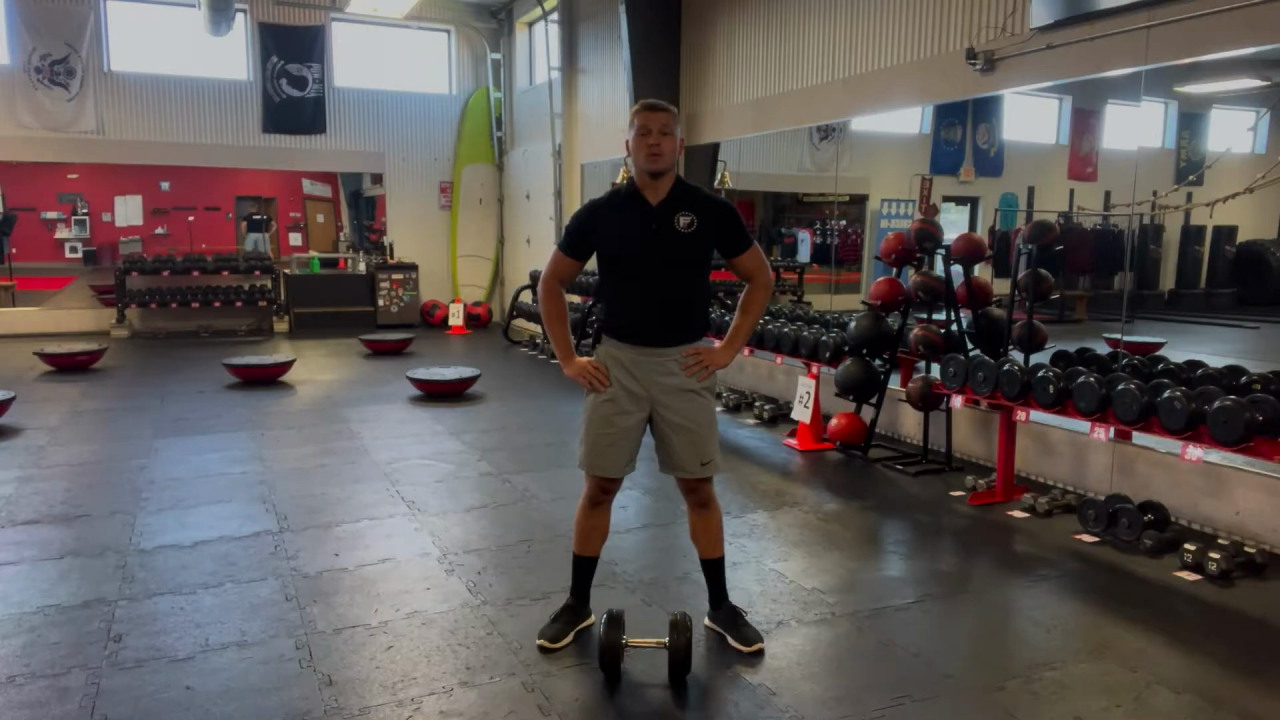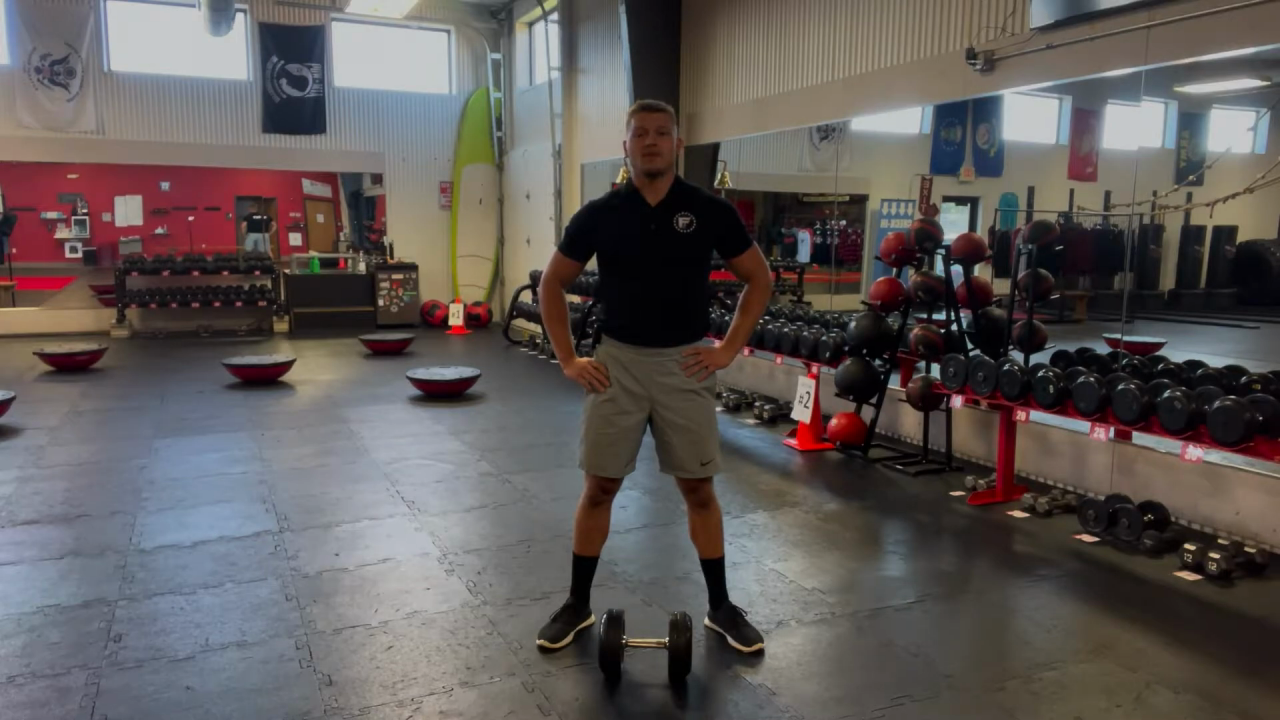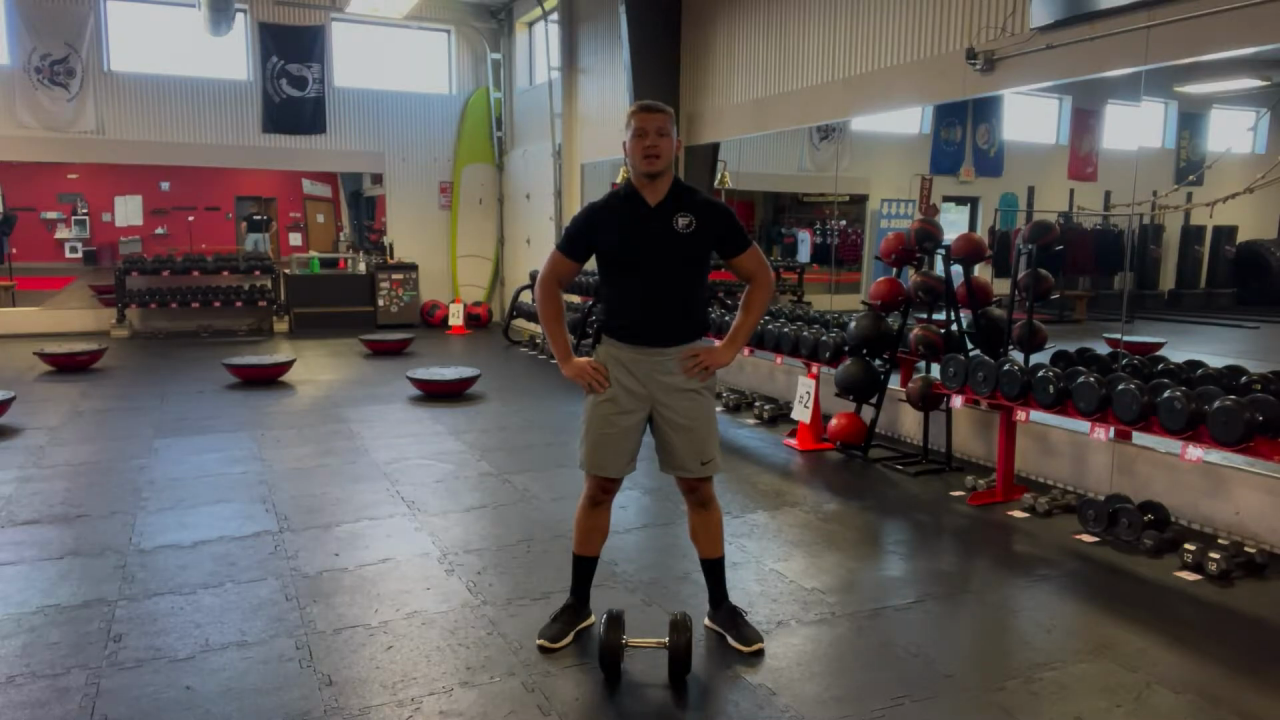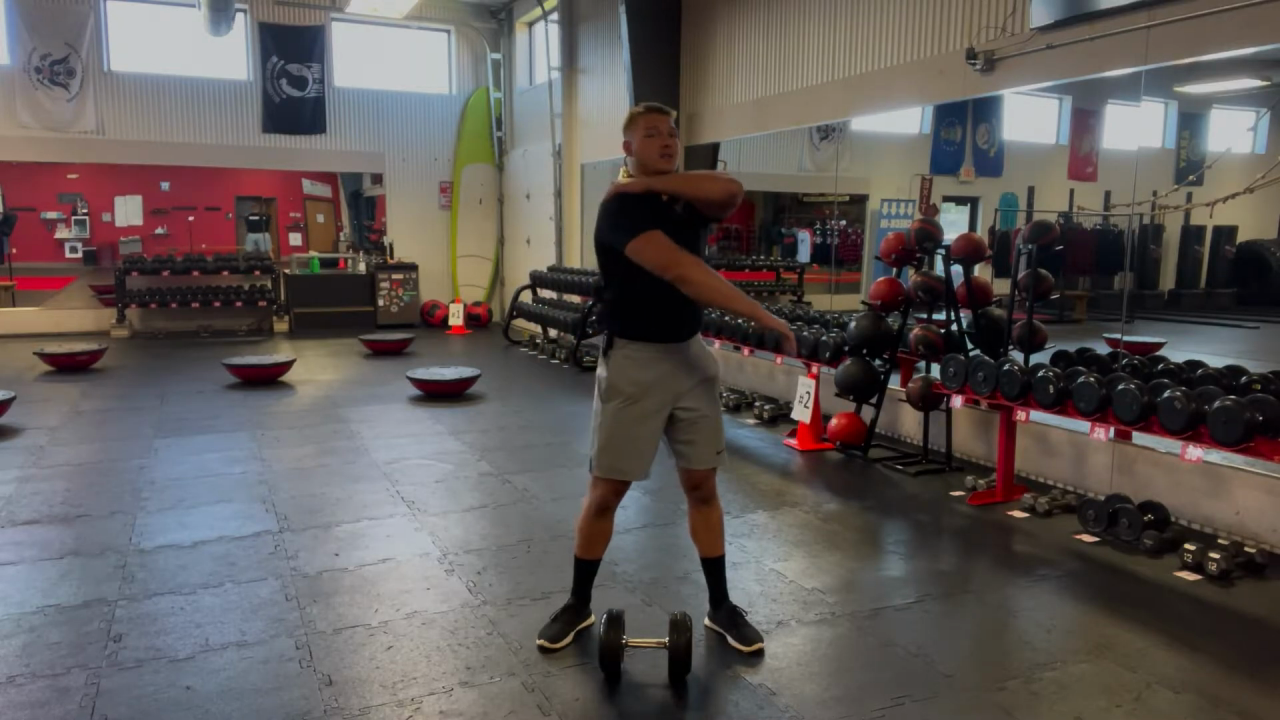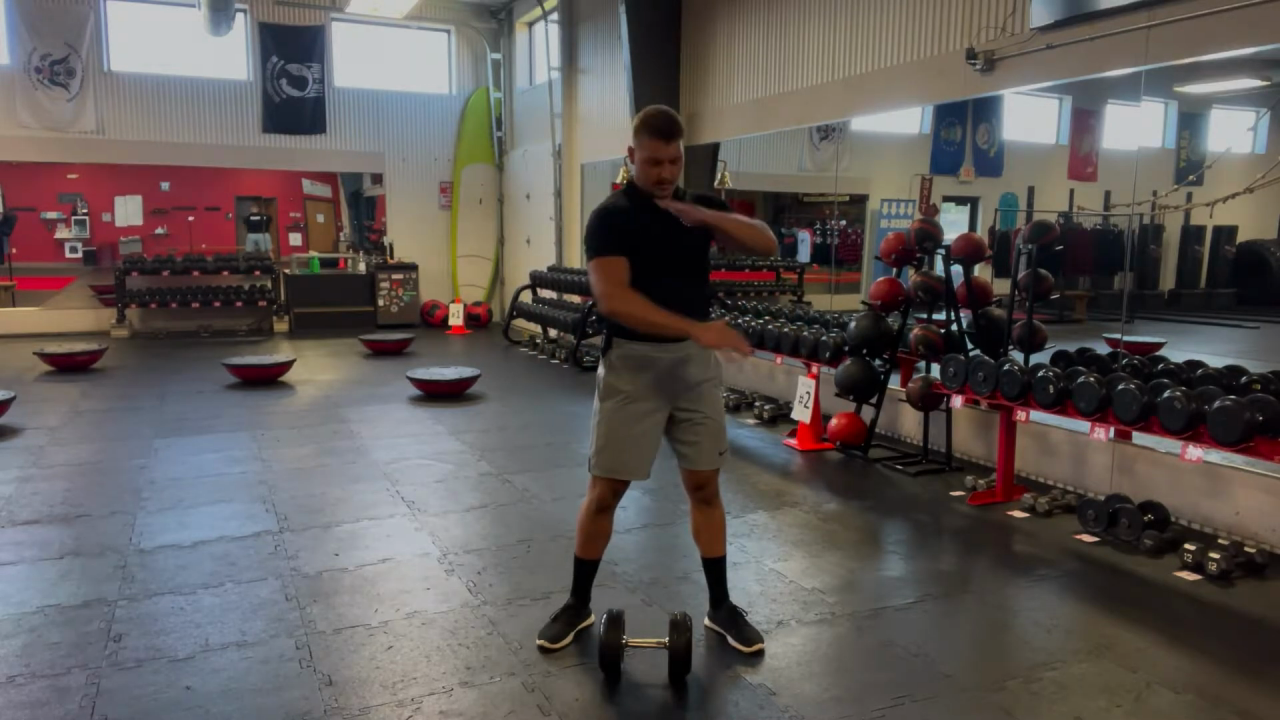
dt=1s
person 1, frame 1
left shoulder: (710, 210)
right shoulder: (600, 213)
left elbow: (760, 279)
right elbow: (552, 282)
left wrist: (729, 348)
right wrist: (568, 358)
left hip: (684, 364)
right hip: (617, 362)
left knee: (698, 488)
right knee: (599, 486)
left ankle: (720, 606)
right ankle: (577, 604)
person 1, frame 2
left shoulder: (710, 211)
right shoulder: (599, 214)
left elbow: (759, 279)
right elbow: (552, 283)
left wrist: (729, 348)
right wrist: (568, 358)
left hip: (684, 365)
right hip: (617, 363)
left knee: (699, 488)
right knee: (599, 486)
left ankle: (720, 607)
right ankle: (577, 604)
person 1, frame 3
left shoulder: (708, 213)
right shoulder: (599, 216)
left elbow: (761, 279)
right elbow: (549, 283)
left wrist: (730, 347)
right wrist: (565, 358)
left hip: (684, 365)
right hip: (617, 364)
left knee: (698, 489)
right knee: (599, 487)
left ankle: (720, 606)
right ankle: (577, 604)
person 1, frame 4
left shoulder: (689, 202)
right shoulder: (621, 207)
left elbow: (730, 191)
right elbow: (678, 270)
left wrist: (653, 181)
right wrist: (761, 315)
left hip: (691, 355)
right hip: (634, 360)
left knee: (702, 485)
right knee: (606, 490)
left ankle: (720, 606)
right ankle: (579, 604)
person 1, frame 5
left shoulder: (697, 207)
right shoulder: (613, 216)
left elbow: (765, 244)
right elbow: (613, 298)
left wrist: (707, 215)
right wrist: (697, 328)
left hip: (694, 362)
right hip: (633, 363)
left knee: (705, 486)
right knee: (605, 491)
left ankle: (720, 607)
right ankle: (578, 604)
